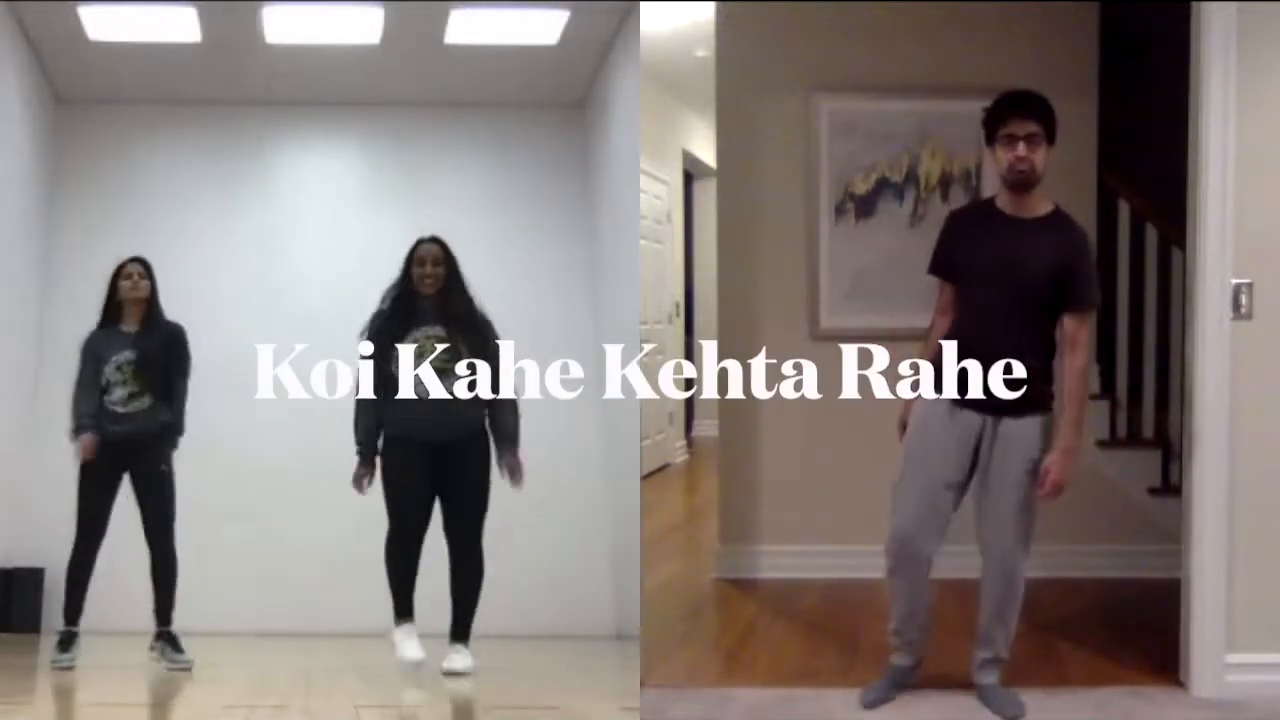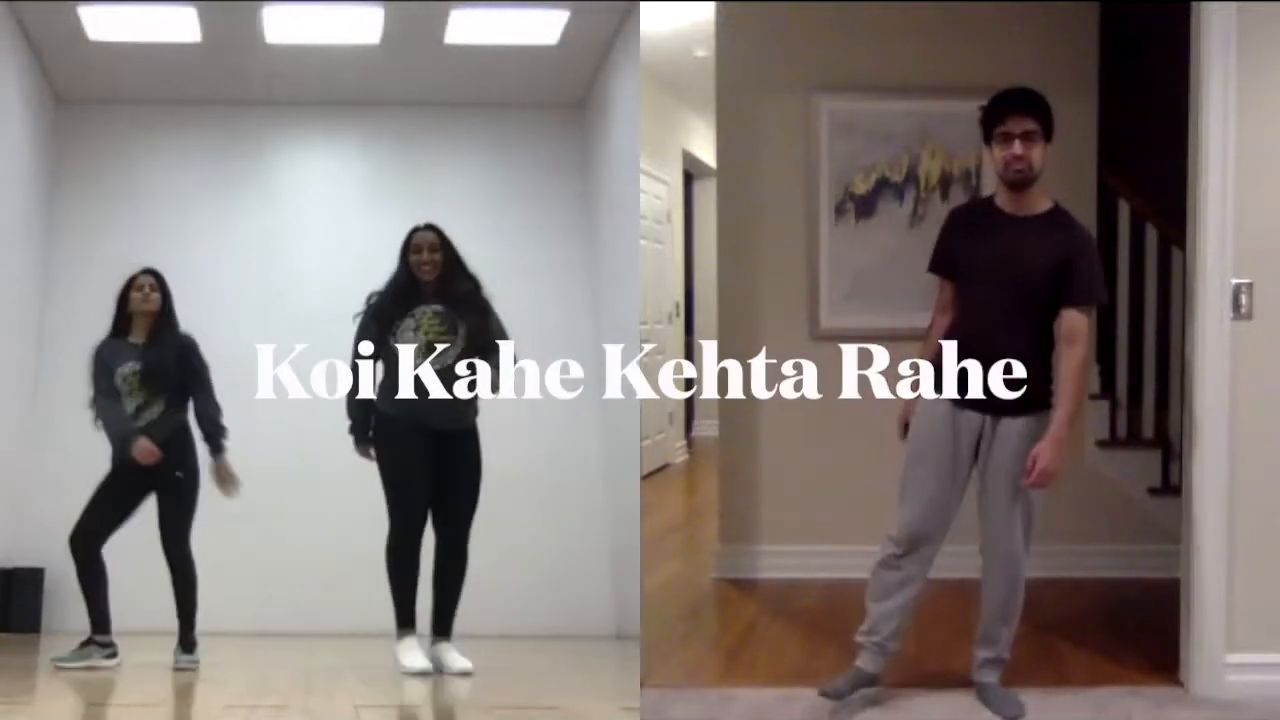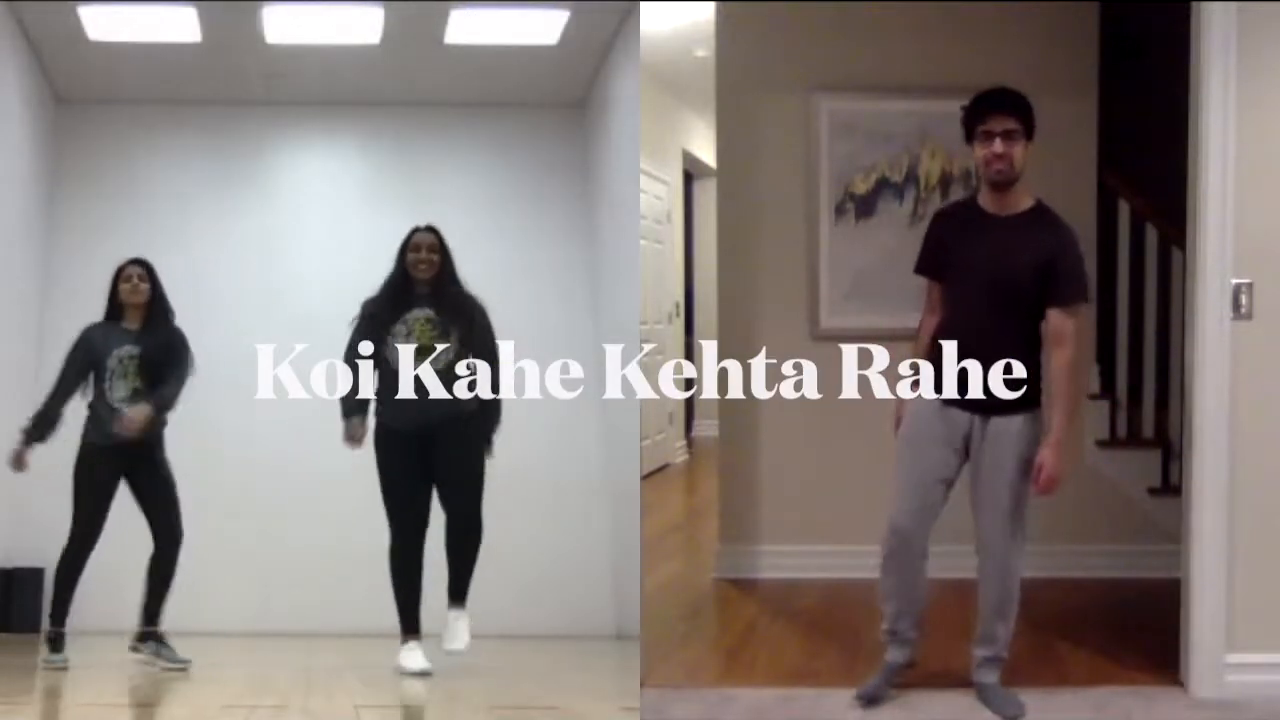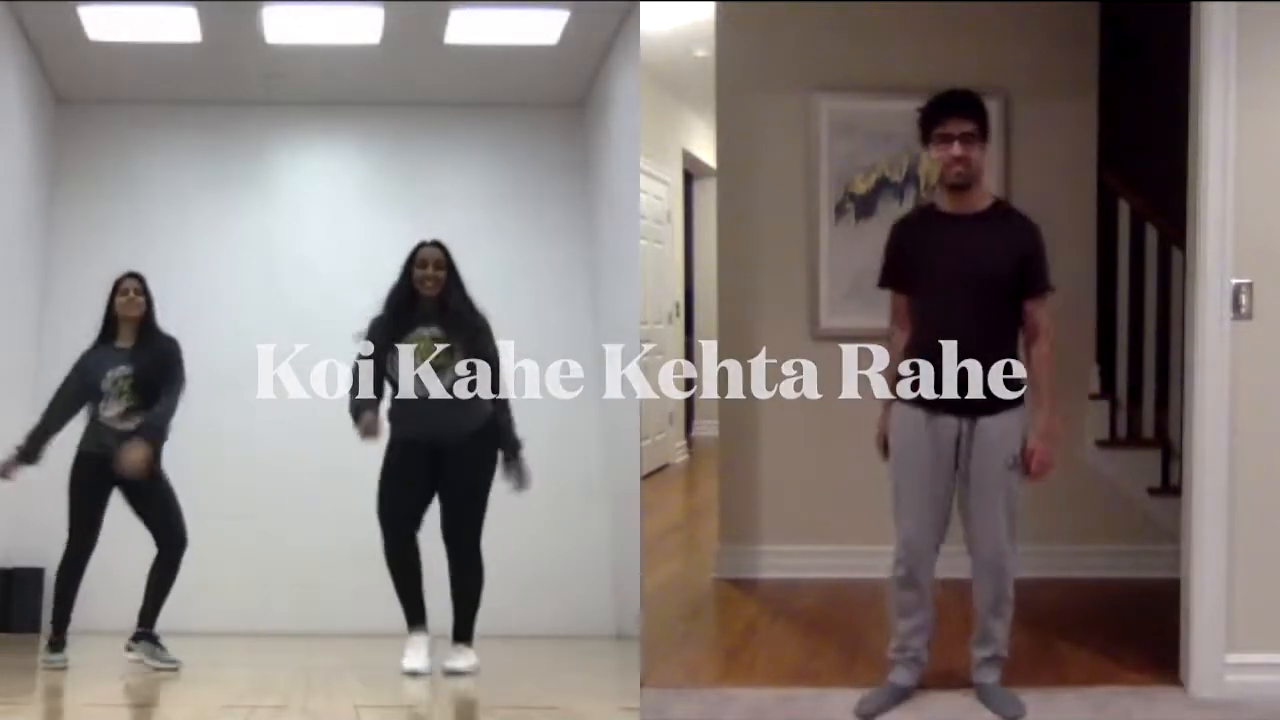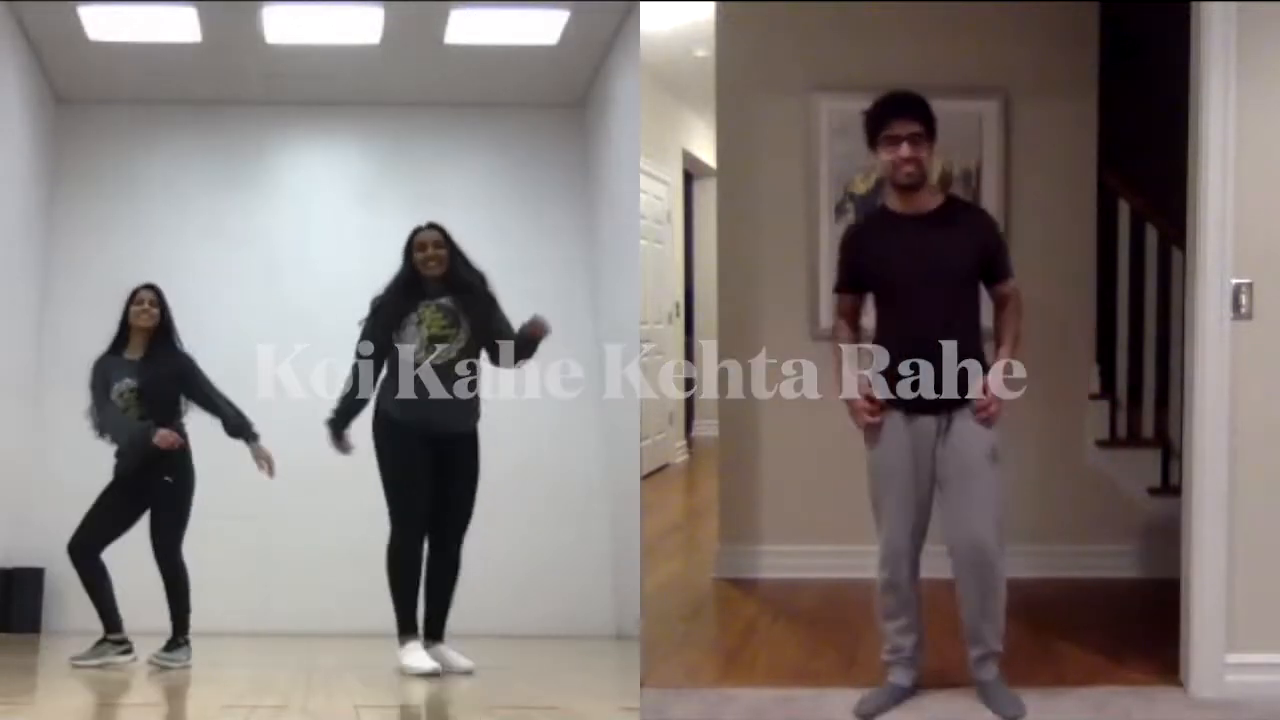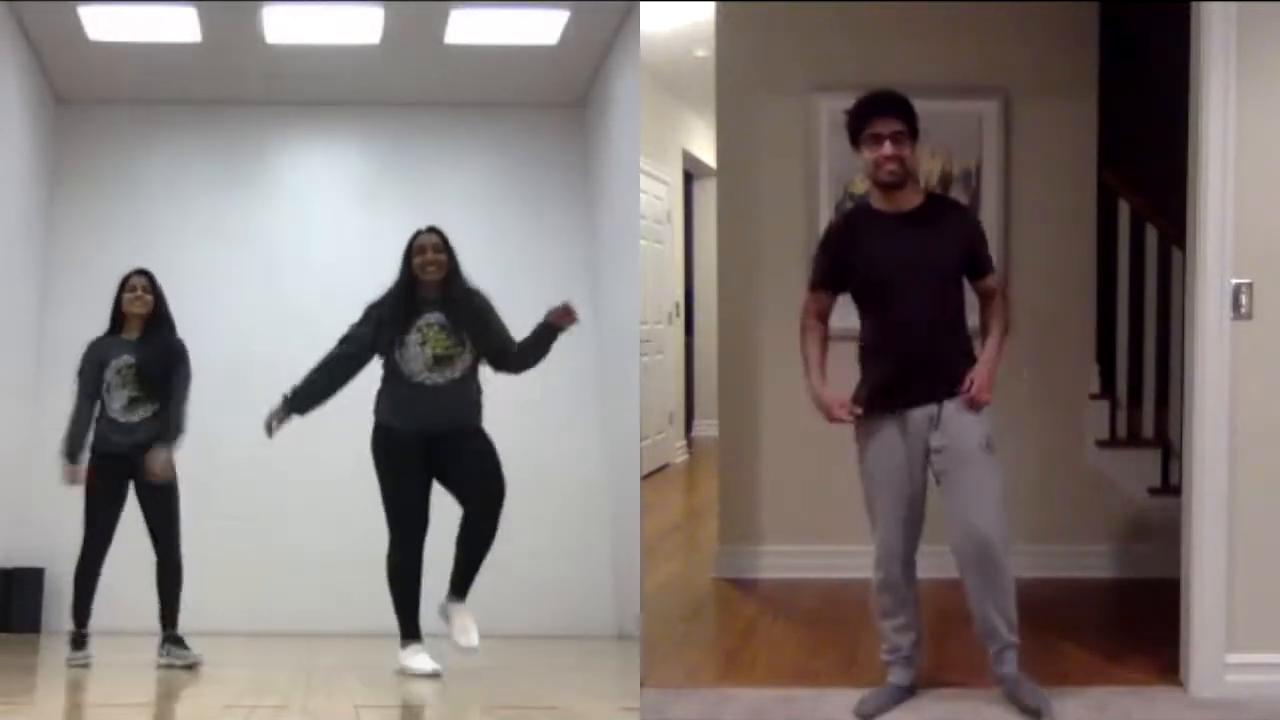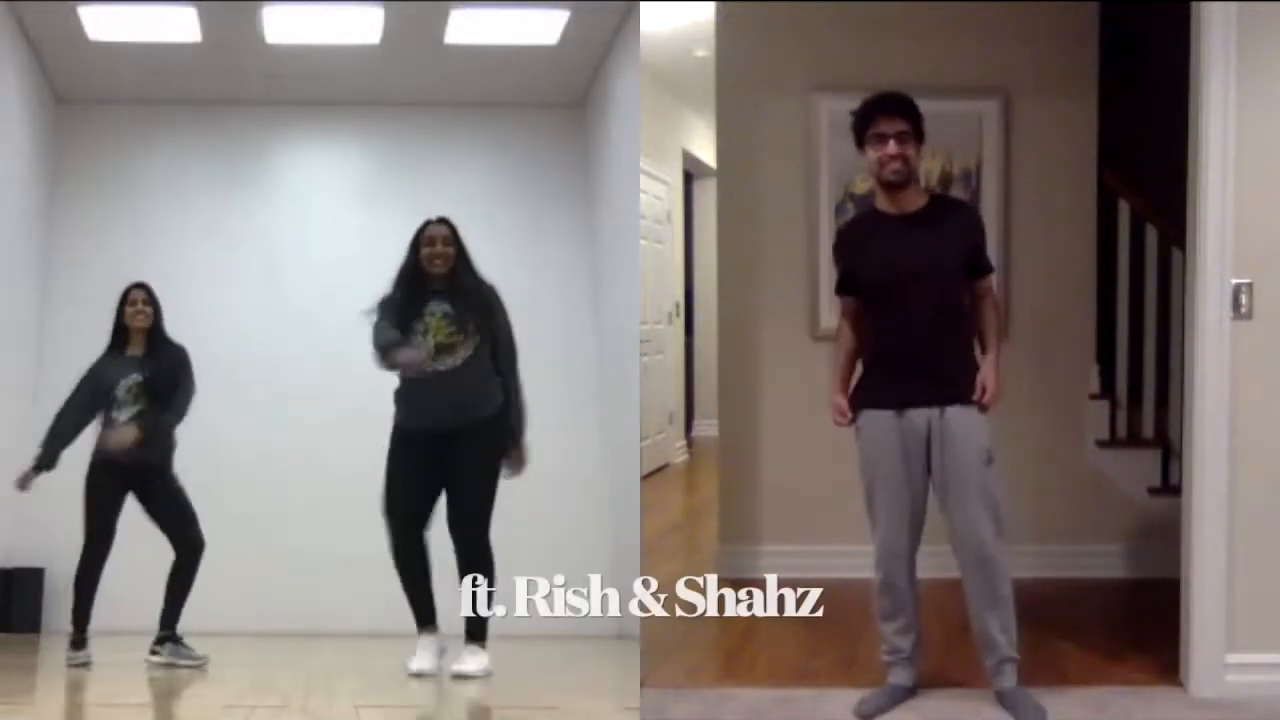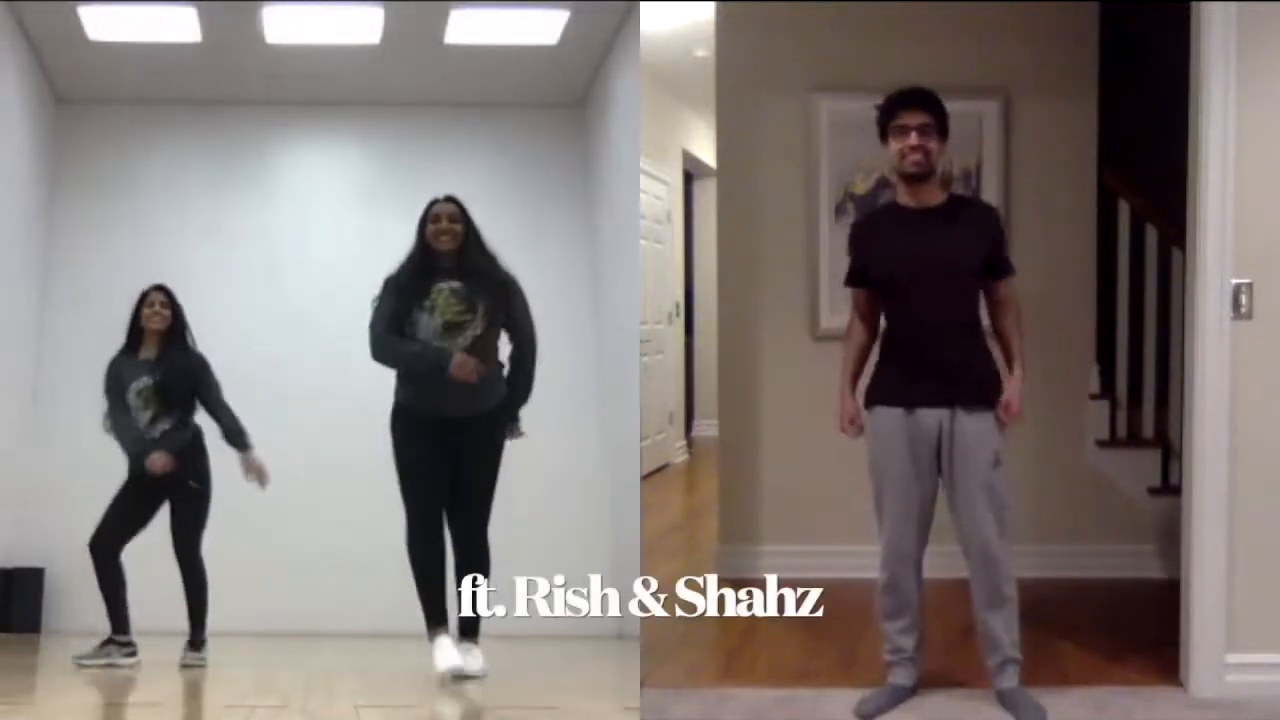
dt=0.3s
person 1, frame 1
left shoulder: (1069, 242)
right shoulder: (963, 224)
left elbow: (1075, 348)
left wrist: (1065, 443)
right wrist: (916, 393)
left hip: (1021, 418)
right hip: (948, 403)
left knee: (1005, 551)
right knee: (908, 536)
right ankle: (903, 659)
person 1, frame 2
left shoulder: (1070, 240)
right shoulder: (963, 223)
left elbow: (1074, 343)
left wrist: (1057, 434)
right wrist: (917, 391)
left hip: (1020, 415)
right hip: (949, 403)
left knee: (1007, 551)
right knee: (913, 533)
right ankle: (870, 657)
person 1, frame 3
left shoulder: (1053, 237)
right shoulder: (948, 224)
left elbow: (1062, 342)
left wrist: (1056, 438)
right wrist: (909, 391)
left hip: (1011, 414)
right hip: (938, 401)
left knee: (1001, 548)
right knee: (904, 528)
right ankle: (897, 650)
person 1, frame 4
left shoulder: (1018, 232)
right shoulder: (909, 232)
left elbow: (1040, 332)
right elbow: (901, 325)
left wrist: (1043, 421)
right wrist: (887, 407)
left hip: (997, 414)
right hip: (919, 411)
left knee: (993, 549)
right knee: (913, 546)
right ankle: (904, 668)
person 1, frame 5
left shoulder: (974, 225)
right shoulder: (863, 236)
left elbow: (1008, 302)
right elbow: (845, 319)
left wrist: (1001, 373)
right wrist: (852, 382)
left hip: (965, 410)
right hip: (895, 413)
left knee: (978, 543)
right knee: (896, 548)
left ankle: (987, 668)
person 1, frame 6
left shoulder: (957, 220)
right shoulder: (845, 234)
left elbow: (993, 294)
right elbow: (814, 315)
left wrist: (990, 357)
right wrist: (817, 383)
left hip: (956, 402)
right hip: (883, 412)
left knee: (982, 533)
right knee: (892, 547)
left ankle: (1007, 662)
right ankle: (900, 669)
person 1, frame 7
left shoulder: (960, 220)
right shoulder: (853, 237)
left elbow: (983, 296)
left wrist: (991, 360)
right wrist: (839, 386)
left hip: (958, 405)
right hip: (882, 409)
left knee: (980, 543)
right knee: (892, 548)
person 1, frame 8
left shoulder: (980, 220)
right shoulder: (869, 229)
left elbow: (1004, 305)
left wrist: (1017, 376)
right wrist: (847, 391)
left hip: (972, 406)
right hip: (895, 409)
left knee: (987, 545)
right knee: (898, 546)
person 2, frame 1
left shoulder: (473, 325)
right shoulder: (386, 324)
left elbow: (499, 388)
right elbow: (370, 392)
left wrist: (508, 446)
right wrist: (366, 453)
left hip: (465, 446)
right hip: (406, 445)
left knee: (466, 540)
right knee: (405, 528)
left ankle: (460, 643)
right ankle: (404, 621)
person 2, frame 2
left shoulder: (471, 304)
right shoulder: (382, 306)
left elbow: (498, 357)
left wrist: (493, 364)
right wrist: (361, 429)
left hip: (457, 431)
right hip: (399, 430)
left knee: (454, 534)
right knee: (407, 524)
left ankle: (442, 640)
right ankle: (406, 637)
person 2, frame 3
left shoulder: (467, 310)
right shoulder: (378, 310)
left elbow: (489, 371)
right elbow: (354, 369)
left wrist: (487, 428)
right wrist: (353, 414)
left hip: (456, 425)
right hip: (398, 433)
left knee: (464, 507)
right knee: (406, 531)
left ankle: (456, 604)
right ankle: (410, 639)
person 2, frame 4
left shoulder: (470, 324)
right shoulder: (387, 326)
left elbow: (493, 386)
right elbow: (363, 382)
left wrist: (511, 449)
right wrist: (364, 413)
left hip: (468, 444)
right hip: (409, 444)
left knee: (462, 541)
right knee: (395, 527)
left ankle: (463, 644)
right ankle: (417, 631)
person 2, frame 5
left shoulder: (474, 299)
right shoulder: (390, 305)
left elbow: (506, 352)
right elbow: (366, 366)
left wrist: (530, 337)
right wrist: (339, 420)
left hip: (458, 433)
right hip: (400, 429)
left knee: (448, 536)
right knee: (409, 527)
left ankle: (435, 640)
right ankle: (410, 641)
person 2, frame 6
left shoulder: (472, 307)
right shoulder: (386, 313)
left elbow: (507, 357)
right elbow: (343, 360)
left wrist: (548, 331)
right wrist: (294, 402)
left hip: (460, 430)
right hip: (398, 434)
left knee: (489, 495)
right knee: (407, 533)
left ankle: (458, 599)
right ankle: (411, 643)
person 2, frame 7
left shoulder: (481, 299)
right shoulder: (398, 303)
left elbow: (505, 363)
right elbow: (383, 340)
left wrist: (515, 435)
right wrist: (398, 355)
left hip: (477, 429)
right hip: (415, 432)
left knee: (470, 532)
right knee: (403, 525)
left ankle: (476, 646)
right ankle: (427, 635)
person 2, frame 8
left shoulder: (494, 281)
right shoulder: (402, 285)
left elbow: (525, 342)
right elbow: (381, 344)
left wrist: (513, 402)
right wrist: (441, 362)
left hip: (481, 418)
right hip: (421, 416)
left knee: (469, 525)
right knee: (425, 517)
left ankle: (469, 638)
right ankle: (439, 634)
person 3, frame 1
left shoulder: (171, 336)
right shoulder: (98, 340)
left elbow: (177, 393)
right elbow: (86, 391)
left wrist: (171, 441)
right wrist: (83, 433)
left hip: (151, 447)
right hip: (104, 448)
left knee: (161, 538)
right knee: (88, 538)
left ankle: (165, 635)
right ankle: (69, 634)
person 3, frame 2
left shoulder: (180, 347)
right shoulder: (107, 352)
left elbow: (204, 400)
right elbow: (106, 407)
left wrist: (220, 454)
right wrist: (131, 441)
left hip: (175, 457)
right hip: (129, 463)
left knee: (176, 547)
right knee: (83, 540)
left ankle: (186, 641)
right ankle: (101, 642)
person 3, frame 3
left shoulder: (168, 337)
right shoulder: (95, 336)
left elbow: (174, 385)
right elbow: (63, 389)
left wrist: (149, 408)
right wrist: (31, 437)
left hip: (147, 450)
right hip: (100, 448)
left knee: (170, 535)
right knee: (83, 538)
left ankle: (149, 634)
right ankle: (56, 634)
person 3, frame 4
left shoulder: (165, 350)
right shoulder: (95, 355)
left elbow: (165, 402)
right elbow: (62, 406)
left wrist: (145, 442)
left hip: (142, 463)
right hip: (94, 461)
left knee: (174, 540)
right knee: (80, 548)
left ankle: (145, 635)
right ankle: (56, 641)
person 3, frame 5
left shoulder: (174, 361)
right shoulder: (105, 367)
left elbow: (213, 400)
right elbow: (107, 420)
left wrist: (251, 440)
right wrist: (149, 434)
left hip: (171, 468)
right hip: (132, 470)
left knee: (166, 552)
right knee: (82, 547)
left ankle: (180, 640)
right ankle: (116, 638)
person 3, frame 6
left shoulder: (170, 347)
right shoulder: (99, 349)
left elbow: (176, 402)
right elbow: (84, 404)
left wrist: (165, 446)
right wrist: (73, 455)
left hip: (153, 457)
right hip: (108, 457)
left knee: (167, 545)
right knee: (95, 545)
left ankle: (170, 639)
right ankle: (80, 637)
person 3, frame 7
left shoulder: (174, 358)
right shoulder: (106, 366)
left elbow: (178, 409)
right elbow: (72, 414)
left wrist: (138, 430)
right wrist: (41, 463)
left hip: (156, 470)
right hip: (109, 469)
left knee: (191, 544)
right knee: (95, 551)
left ankle: (166, 639)
right ankle: (79, 639)
person 3, frame 8
left shoulder: (187, 360)
right shoulder: (119, 367)
left elbow: (217, 405)
right elbow: (117, 420)
left wrist: (245, 450)
right wrist: (146, 452)
left hip: (189, 468)
right hip: (145, 473)
left knee: (187, 552)
right knee: (102, 545)
left ankle: (196, 640)
right ankle: (121, 640)
